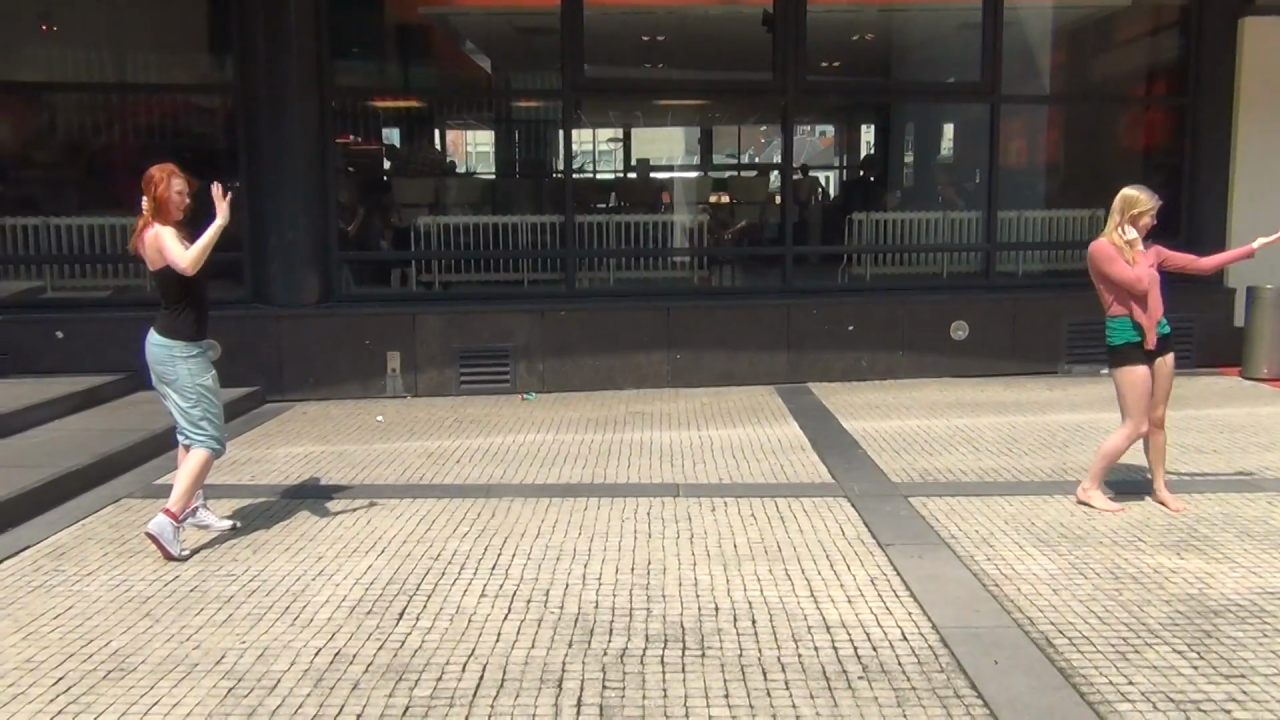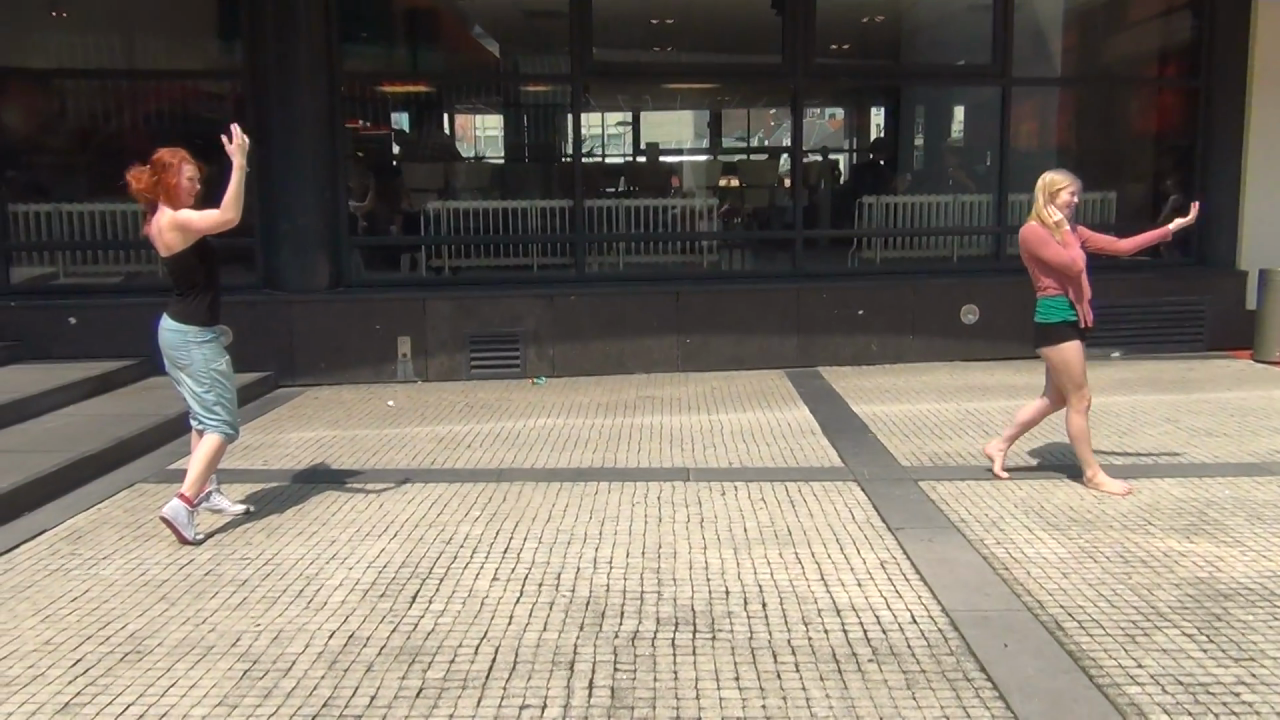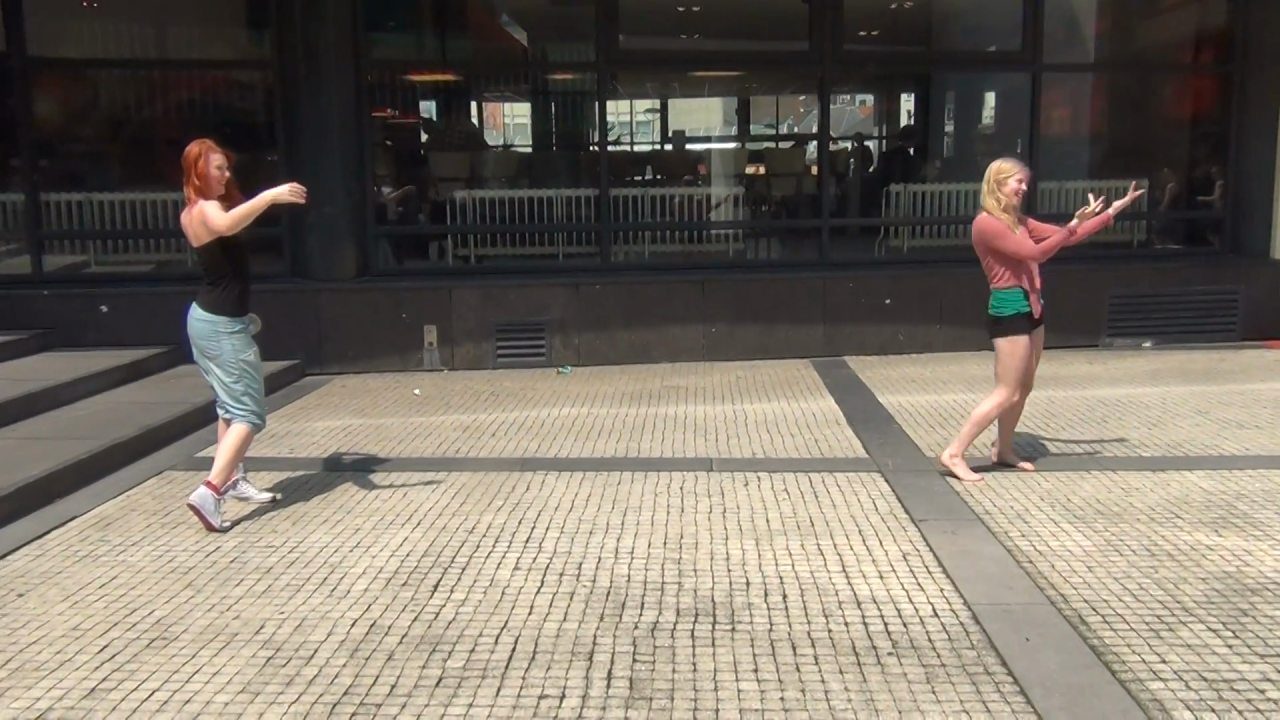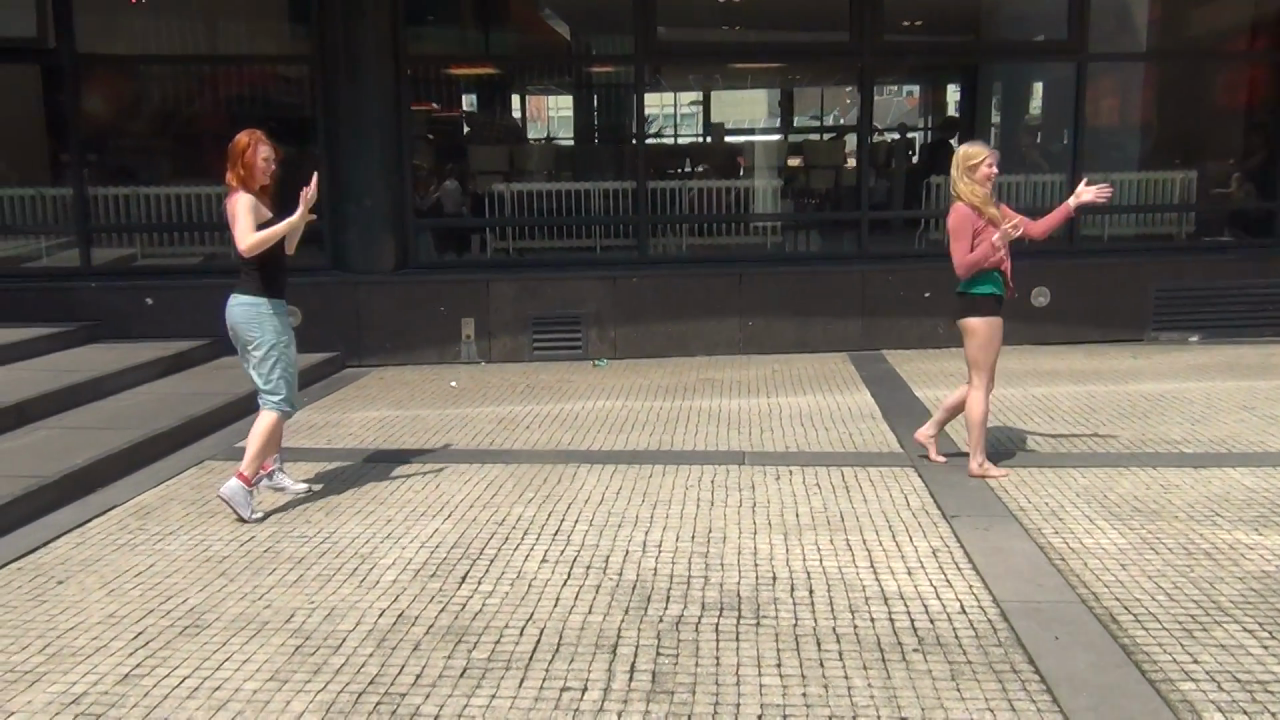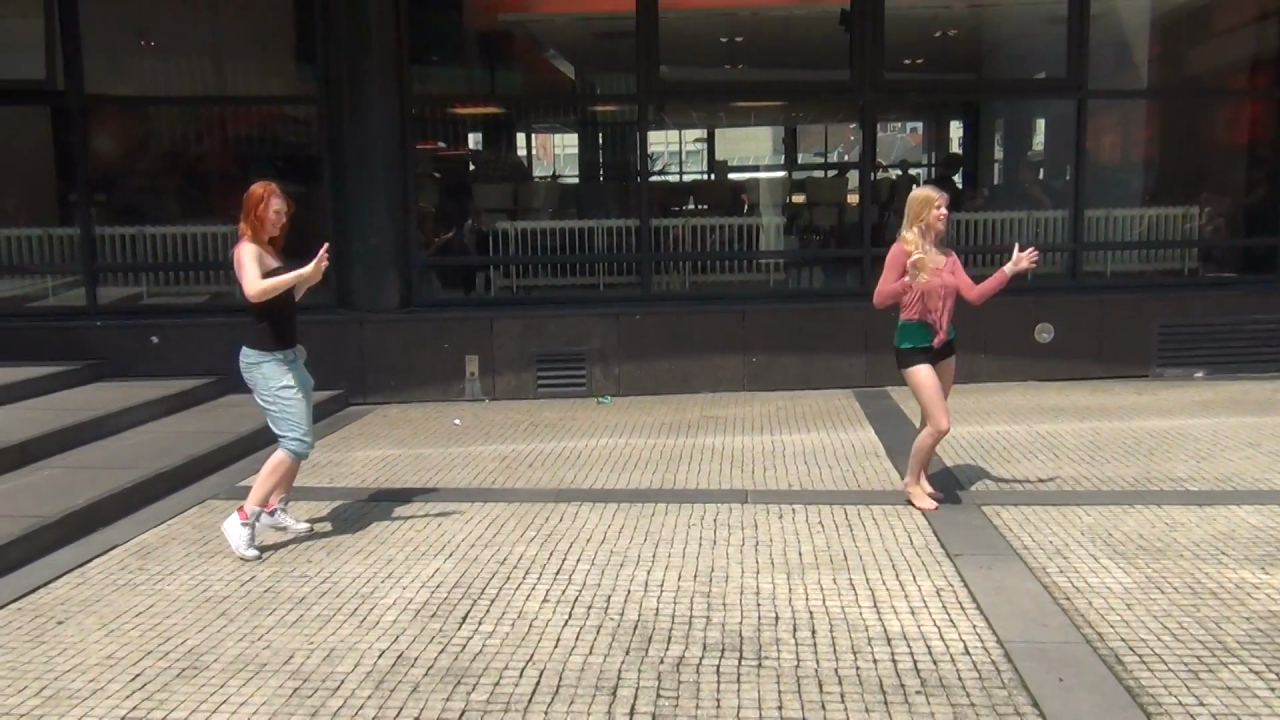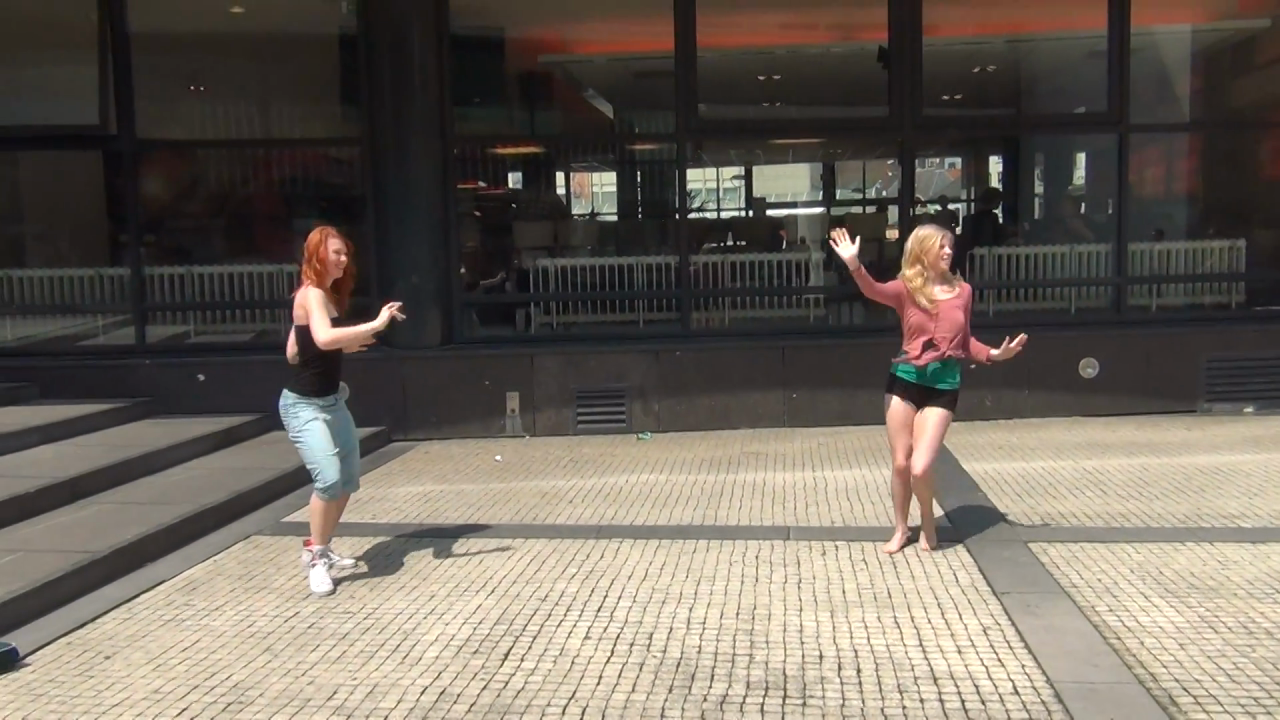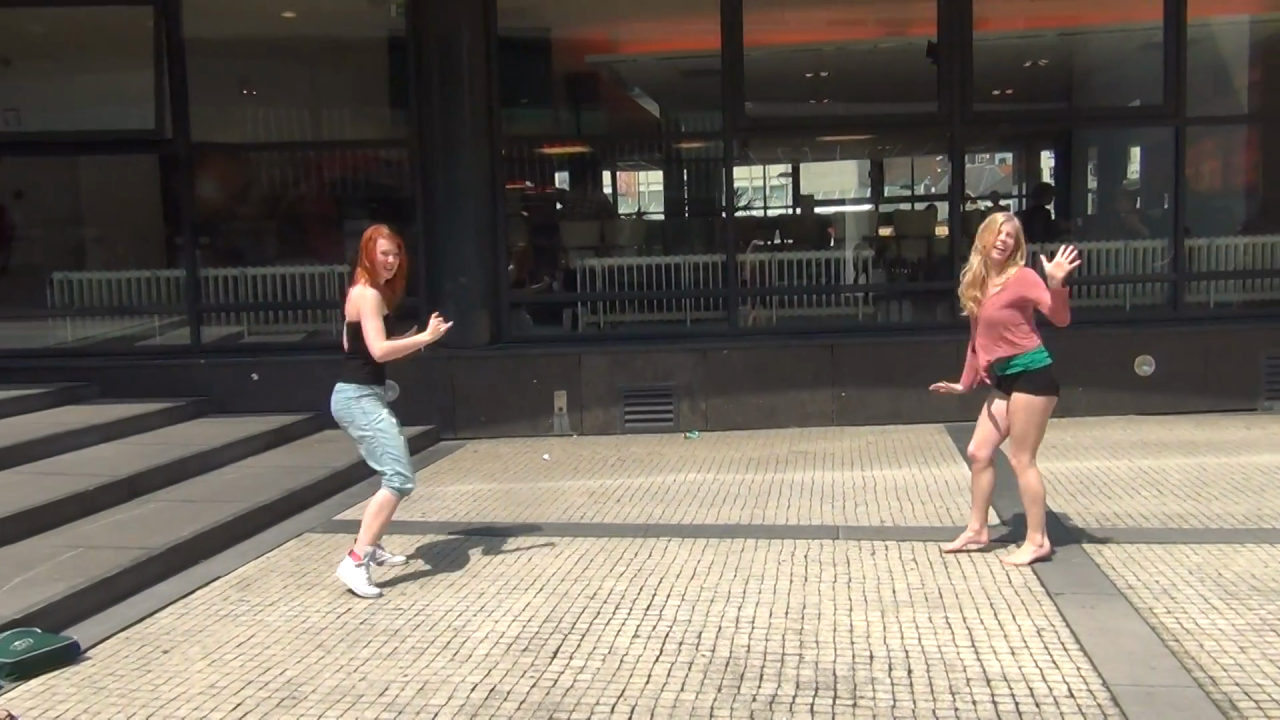
dt=0.5s
person 1, frame 1
left shoulder: (156, 232)
right shoulder: (160, 234)
right elbow: (188, 265)
right wrist: (218, 222)
left hip: (168, 344)
right hip: (180, 349)
left knee: (191, 431)
right knee: (208, 438)
left ankle: (192, 506)
right ankle: (167, 520)
person 1, frame 2
left shoulder: (162, 219)
right shoulder: (176, 220)
right elbow: (229, 217)
right wrist: (239, 163)
left hip: (178, 328)
right hip: (194, 335)
left knee: (203, 416)
right knee: (221, 423)
left ankle: (204, 490)
right ankle: (182, 504)
person 1, frame 3
left shoulder: (194, 213)
right shoulder: (206, 210)
right elbow: (227, 223)
right wrist: (273, 194)
left hip: (206, 318)
right hip: (222, 325)
left knee: (231, 405)
right knee: (248, 413)
left ankle: (232, 479)
right ankle: (209, 492)
person 1, frame 4
left shoulder: (256, 199)
right shoulder: (242, 200)
left elbow: (286, 249)
right elbow: (247, 245)
left wrist: (300, 215)
right wrist: (293, 219)
left hip: (256, 308)
right hip: (258, 309)
left knee: (274, 393)
right knee: (280, 399)
left ankle: (269, 469)
right ankle: (240, 483)
person 1, frame 5
left shoulder: (268, 249)
right shoulder: (248, 250)
right elbow: (255, 291)
left wrist: (309, 279)
right wrist: (305, 271)
left hip: (288, 356)
right hip: (267, 359)
left knee: (297, 440)
right knee: (296, 441)
left ankle: (275, 509)
right ankle: (243, 518)
person 1, frame 6
left shoulder: (329, 294)
right shoulder: (311, 295)
right elbow: (324, 339)
left wrist: (351, 344)
right wrist: (376, 324)
left hip: (330, 401)
right hip: (303, 404)
left knee: (346, 478)
right knee: (329, 478)
left ankle: (318, 549)
right ankle: (316, 557)
person 1, frame 7
left shoulder: (371, 293)
right shoulder: (365, 294)
right elbow: (380, 350)
left wrist: (407, 339)
right wrist: (429, 336)
left hip: (370, 398)
right hip: (357, 401)
left knee: (397, 475)
right knee: (400, 478)
left ankle: (370, 547)
right ankle: (355, 561)
person 2, frame 1
left shoulder: (1150, 251)
right shoulder: (1101, 249)
left elbow: (1201, 265)
right elbow: (1138, 283)
left wrist: (1253, 248)
right wrist: (1138, 249)
left hip: (1157, 338)
right hip: (1125, 342)
left knee: (1156, 419)
right knee: (1136, 426)
left ankle: (1160, 489)
right ankle: (1088, 488)
person 2, frame 2
left shoulder: (1072, 231)
right shoulder: (1032, 232)
left elbow: (1121, 246)
right elbow: (1074, 265)
left wrist: (1172, 227)
right wrist: (1064, 230)
left hip: (1071, 320)
right hip: (1055, 321)
left knee: (1056, 398)
right knee: (1079, 400)
left ankle: (998, 446)
right ankle: (1093, 474)
person 2, frame 3
left shoulder: (1017, 221)
right shoulder: (987, 223)
left elbow: (1060, 236)
right elbow: (1035, 253)
left wrist: (1110, 213)
right wrist: (1078, 223)
left hip: (1028, 311)
right hip: (1009, 314)
left knee: (1022, 389)
right knee: (1007, 393)
left ankle: (1003, 449)
right ankle: (954, 452)
person 2, frame 4
left shoulder: (990, 207)
right shoulder: (961, 212)
left elbow: (1035, 230)
right elbow: (963, 268)
left wrist: (1074, 202)
right wrist: (996, 241)
left hip: (988, 298)
right hip: (978, 298)
left knee: (979, 382)
right knee: (981, 382)
left ankle: (930, 430)
right ankle: (978, 461)
person 2, frame 5
left shoulder: (948, 256)
right shoulder: (904, 250)
left elbow: (973, 295)
right elbow: (879, 299)
left wrist: (1009, 270)
right wrist: (909, 280)
left hip: (943, 343)
right hip: (913, 345)
left knee: (933, 422)
right knee: (940, 424)
left ankle: (916, 476)
right ankle: (912, 482)
person 2, frame 6
left shoulder: (962, 291)
right shoulder: (905, 288)
right elbow: (874, 291)
left wrist: (995, 354)
right wrist: (854, 265)
left hip: (942, 388)
right hip: (906, 382)
left knee: (920, 469)
right knee: (900, 464)
left ankle: (928, 522)
right ankle: (900, 529)
person 2, frame 7
left shoulder: (1021, 276)
right shoulder: (975, 284)
left elbow: (1060, 317)
right elbow: (980, 339)
left wrist: (1056, 283)
right wrist: (965, 383)
left hip: (1032, 374)
right hip: (1005, 379)
left knee: (1021, 458)
right knee: (978, 452)
left ankle: (1037, 541)
right ankle: (976, 530)
